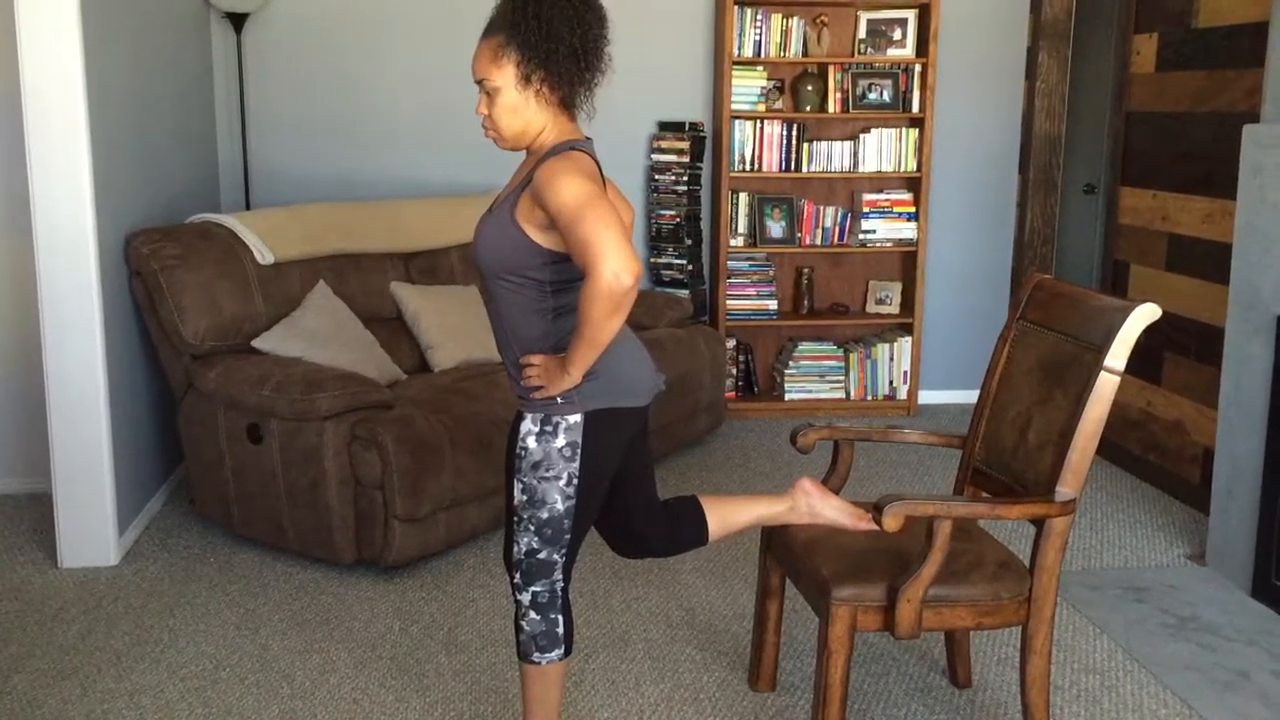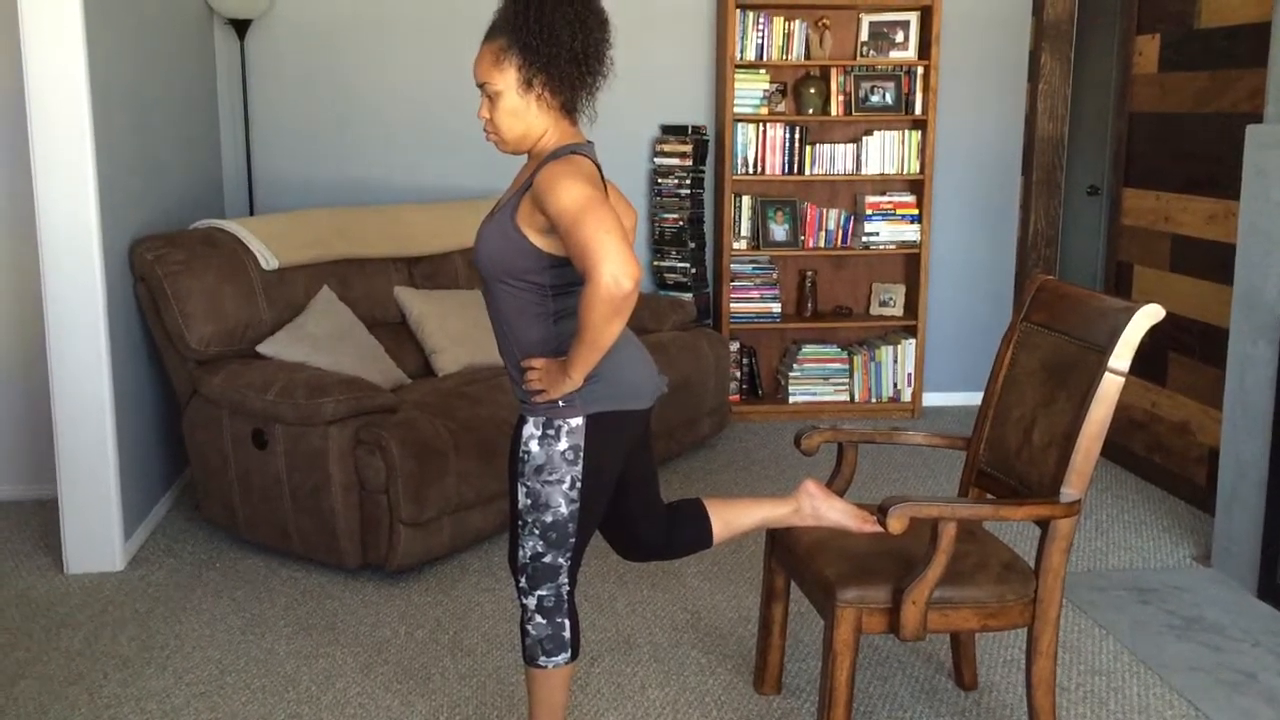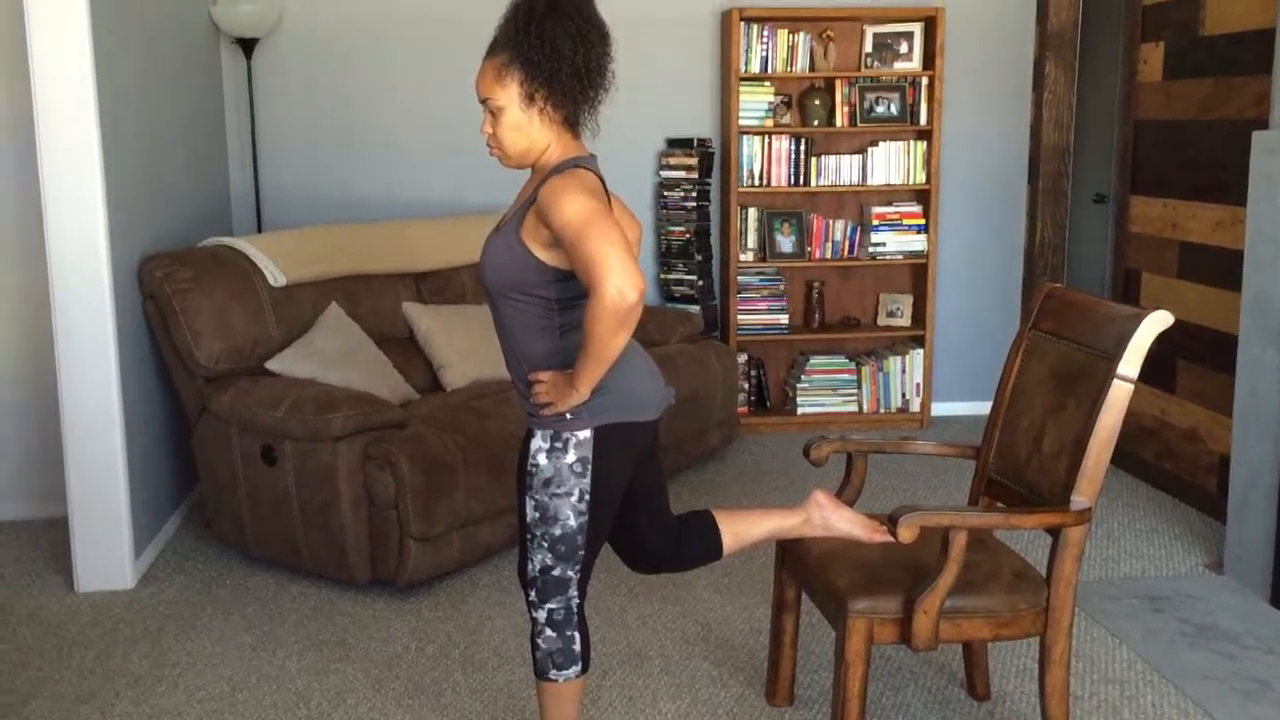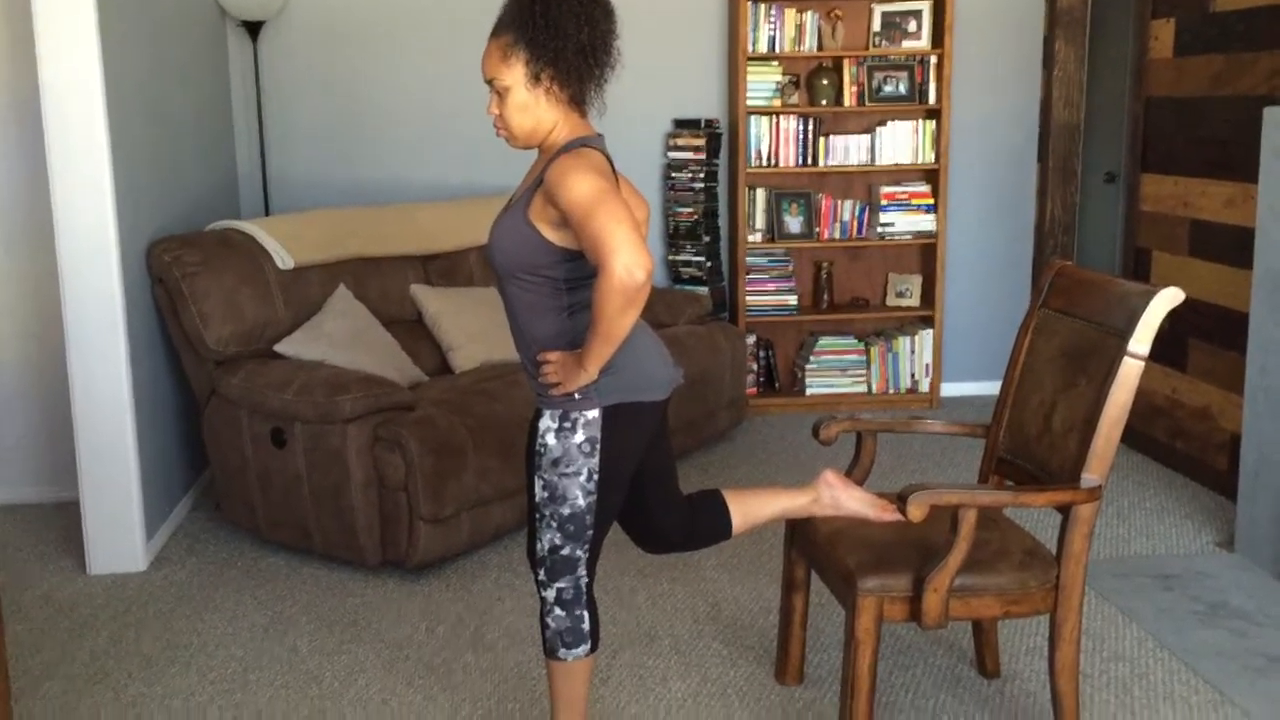
dt=0.3s
person 1, frame 1
left shoulder: (559, 171)
right shoulder: (557, 162)
left elbow: (618, 274)
right elbow: (622, 215)
left wrist: (570, 369)
left hip: (578, 406)
right hip: (609, 394)
left knee: (536, 572)
right knee: (643, 531)
right ankle: (796, 504)
person 1, frame 2
left shoulder: (558, 177)
right shoulder: (559, 166)
left elbow: (617, 278)
right elbow: (624, 219)
left wrist: (570, 373)
left hip: (579, 409)
right hip: (610, 398)
left knee: (541, 576)
right knee: (647, 534)
right ankle: (799, 506)
person 1, frame 3
left shoulder: (561, 190)
right shoulder: (564, 178)
left elbow: (622, 289)
right elbow: (629, 231)
left wrist: (578, 385)
left hip: (587, 422)
right hip: (618, 408)
left knee: (551, 586)
right knee: (656, 544)
right ankle: (808, 517)
person 1, frame 4
left shoulder: (570, 169)
right shoulder: (571, 159)
left elbow: (630, 269)
right elbow: (636, 211)
left wrist: (586, 364)
left hip: (597, 401)
right hip: (626, 389)
left knee: (560, 569)
right knee: (667, 525)
right ankle: (818, 497)
